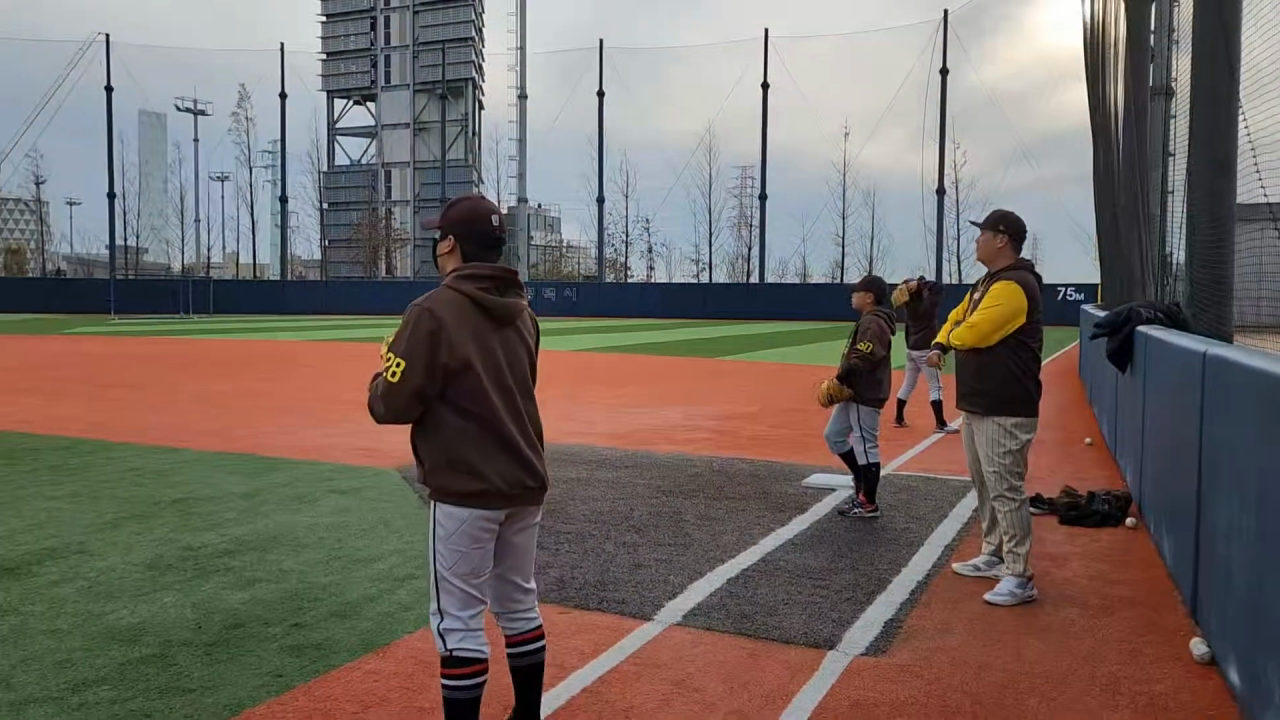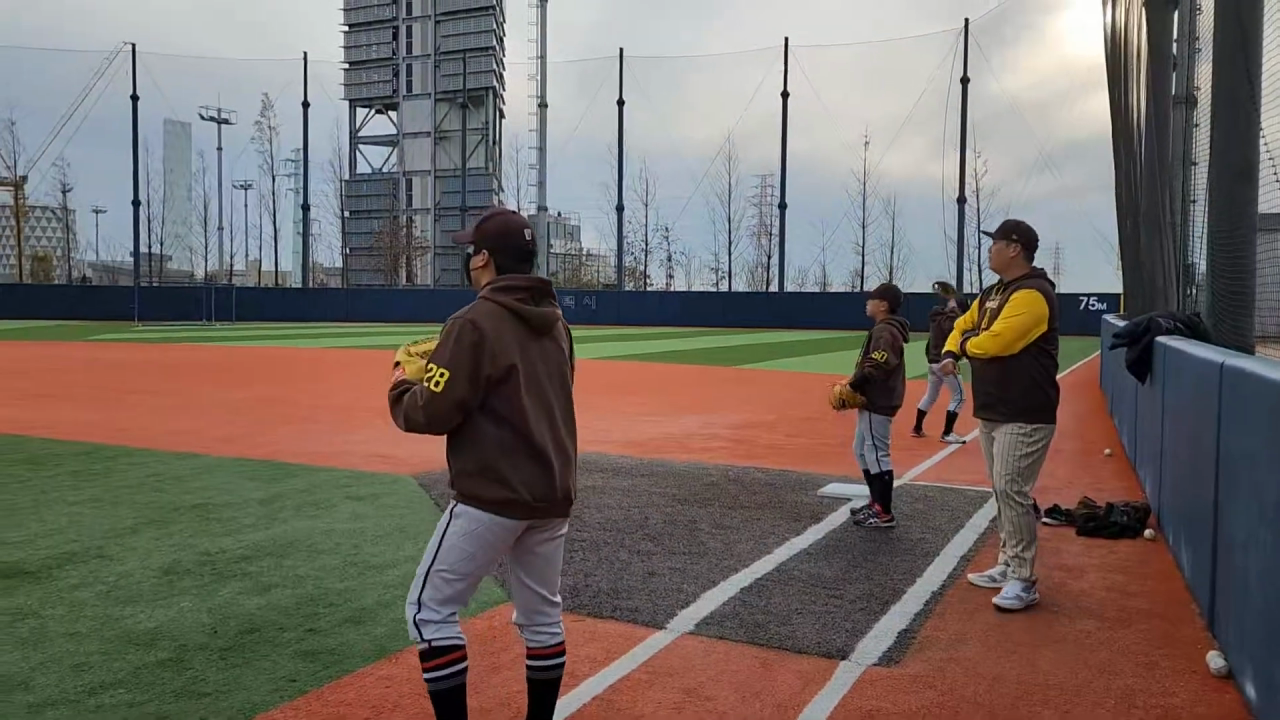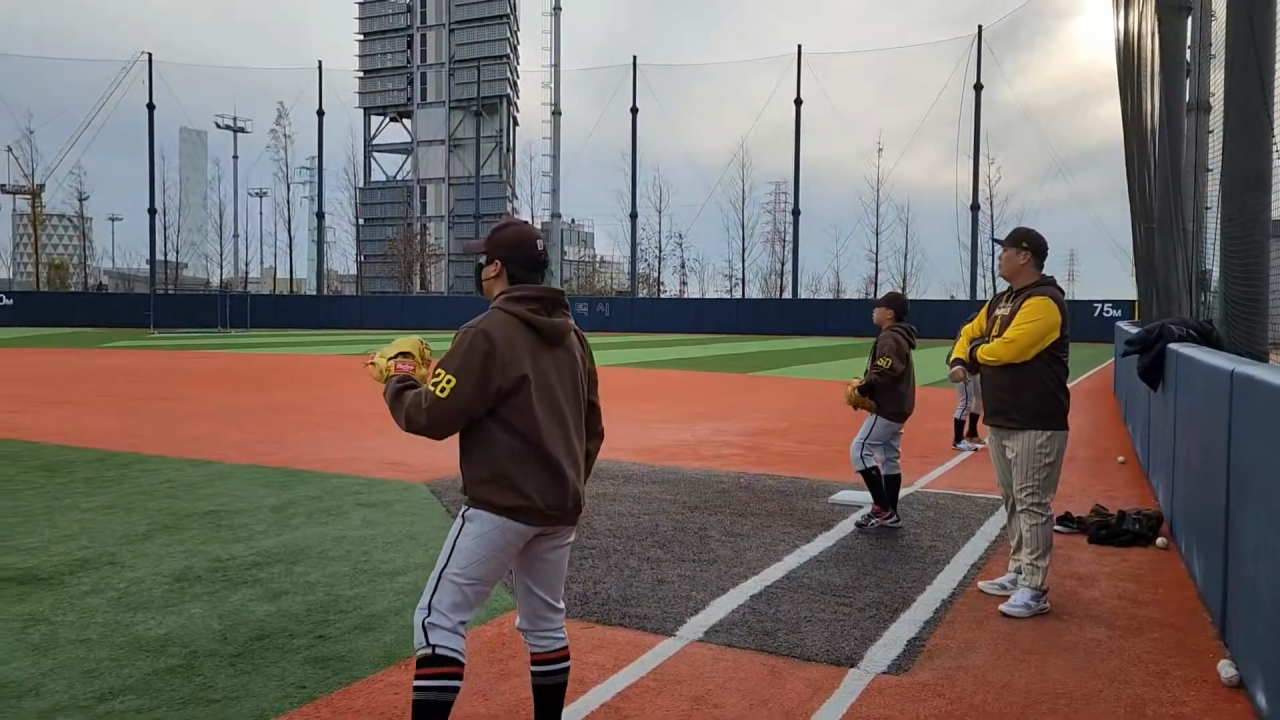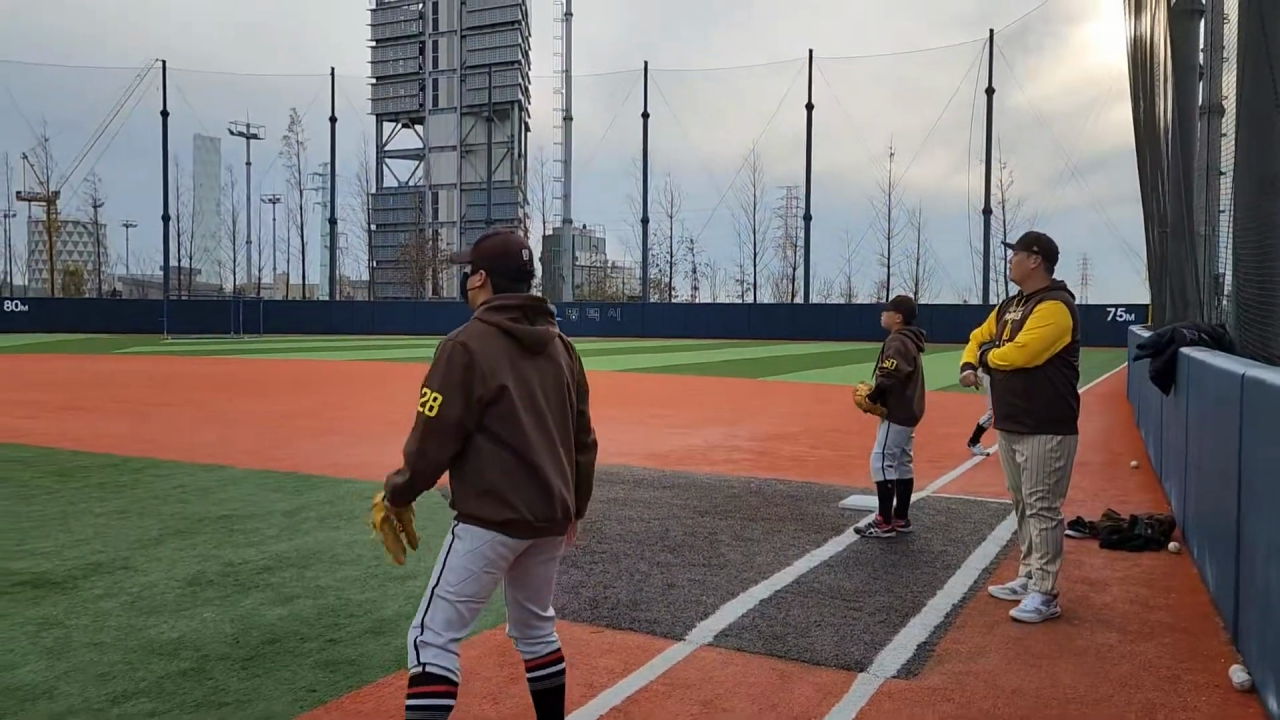
dt=0.3s
person 1, frame 1
left shoulder: (434, 312)
right shoulder: (522, 312)
left elbow: (393, 405)
left wrist: (383, 378)
left hip: (465, 491)
right hip: (525, 484)
left knee: (457, 620)
right knee: (518, 604)
person 1, frame 2
left shoulder: (474, 323)
right shoulder: (556, 324)
left elbow: (433, 413)
left wrist: (401, 388)
left hip: (490, 498)
right hip: (552, 497)
left knee: (429, 610)
right knee: (542, 616)
person 1, frame 3
left shoulder: (487, 334)
right shoulder: (570, 335)
left elbow: (433, 416)
right elbow: (591, 424)
left wrist: (398, 382)
left hip: (500, 506)
right hip: (559, 506)
left knee: (439, 619)
right knee: (546, 621)
person 1, frame 4
left shoulder: (466, 345)
right shoulder: (559, 344)
left elbow: (433, 442)
right elbow: (583, 438)
left wrist: (398, 490)
right wrist: (574, 506)
left hip: (490, 519)
right hip: (551, 516)
left knee: (434, 636)
right knee: (535, 628)
person 2, frame 1
left shoulder: (1014, 285)
right shoulder: (986, 283)
left elbow: (973, 333)
right elbow: (957, 319)
left wrist: (951, 336)
right wrist: (939, 346)
left hip: (1006, 408)
right hip: (977, 403)
left knee: (1005, 489)
right knee: (984, 484)
left ankle: (1018, 577)
right ankle: (993, 556)
person 2, frame 2
left shoulder: (1033, 295)
right shoulder: (993, 293)
left elbow: (995, 342)
right elbow: (963, 327)
left wrist: (966, 344)
right wrist: (950, 354)
left hip: (1026, 416)
right hip: (992, 412)
left knee: (1012, 491)
right knee: (1003, 492)
left ankle: (1023, 581)
right ankle: (1008, 566)
person 2, frame 3
left shoulder: (1044, 301)
right shoulder: (999, 302)
left elbow: (1008, 349)
right elbow: (970, 334)
left wrist: (976, 352)
right wrist: (959, 361)
left hip: (1037, 423)
right hip: (1000, 419)
left knee: (1033, 503)
right knee: (1012, 500)
left ankle: (1035, 590)
right ankle: (1018, 573)
person 2, frame 4
left shoulder: (1055, 306)
right shoulder: (1009, 306)
left elbow: (1019, 353)
right elbow: (979, 338)
left wrist: (986, 356)
right wrist: (969, 365)
left hip: (1047, 428)
right hip: (1010, 424)
left knee: (1043, 508)
right knee: (1022, 505)
left ankle: (1045, 595)
right ankle: (1028, 578)
person 3, frame 1
left shoulder: (872, 324)
right shoulder: (870, 321)
left elbow: (861, 360)
left wrist: (838, 379)
right wrist: (841, 381)
left hip: (865, 395)
right hip: (854, 392)
left knee: (865, 445)
right knee: (833, 435)
left ankle: (868, 503)
right ankle: (863, 479)
person 3, frame 2
left shoulder: (884, 332)
right shoulder: (884, 330)
left elbow: (875, 369)
left wrist: (851, 386)
right wrist: (855, 386)
left hip: (878, 403)
right hip: (872, 400)
left knee: (877, 454)
right knee: (864, 452)
left ankle: (884, 513)
right ankle: (876, 502)
person 3, frame 3
left shoulder: (889, 339)
right shoulder: (900, 337)
left elbow: (882, 375)
left wrist: (861, 390)
right wrist: (866, 387)
left hip: (887, 408)
right hip: (897, 406)
left knee: (860, 450)
right knee: (889, 457)
left ankle: (881, 508)
right ankle: (890, 512)
person 3, frame 4
left shoulder: (897, 342)
right shoulder: (909, 341)
left elbow: (888, 377)
left wrist: (871, 397)
right wrist: (876, 395)
left hip: (897, 413)
right hip: (907, 411)
left knee: (882, 461)
right knee: (902, 463)
left ankle: (884, 522)
right ankle: (901, 518)
